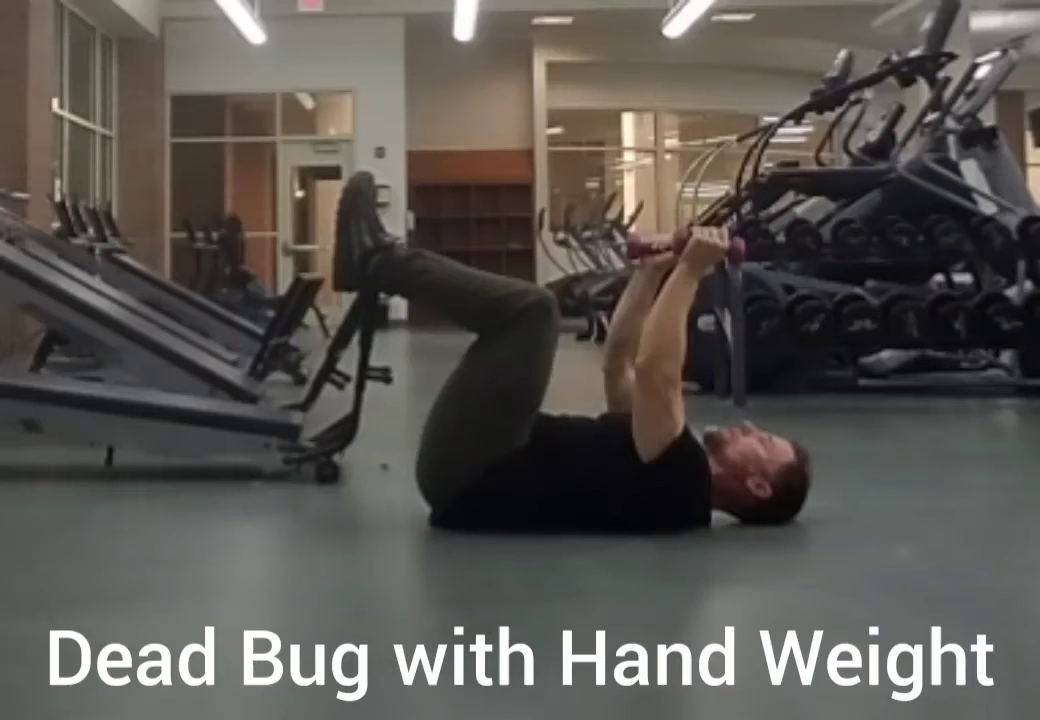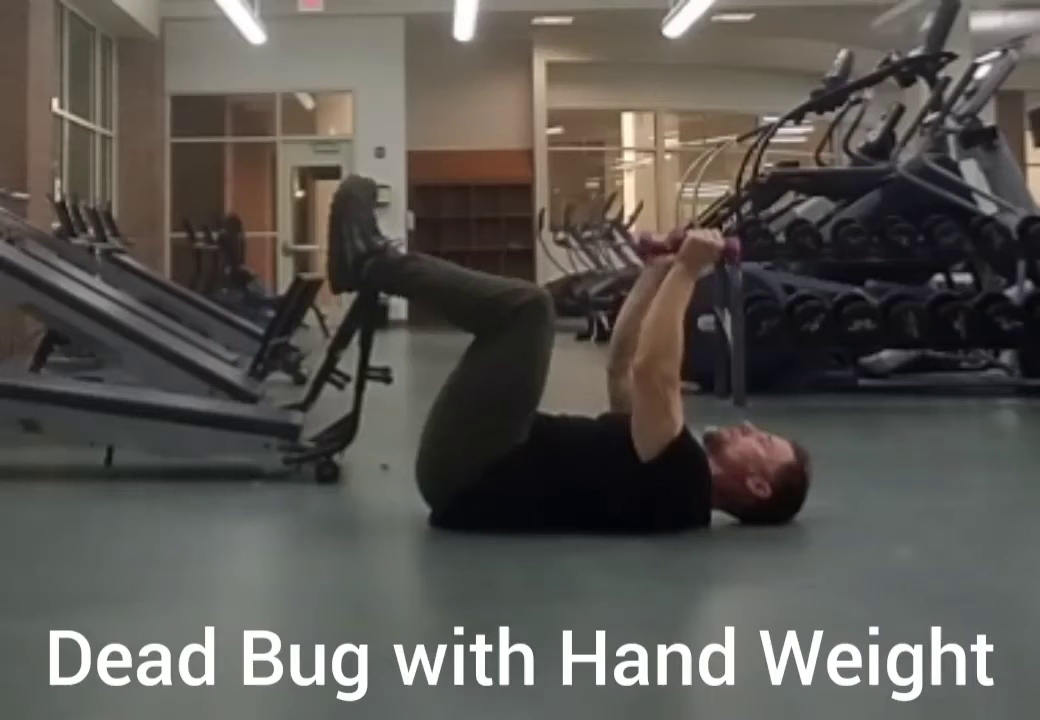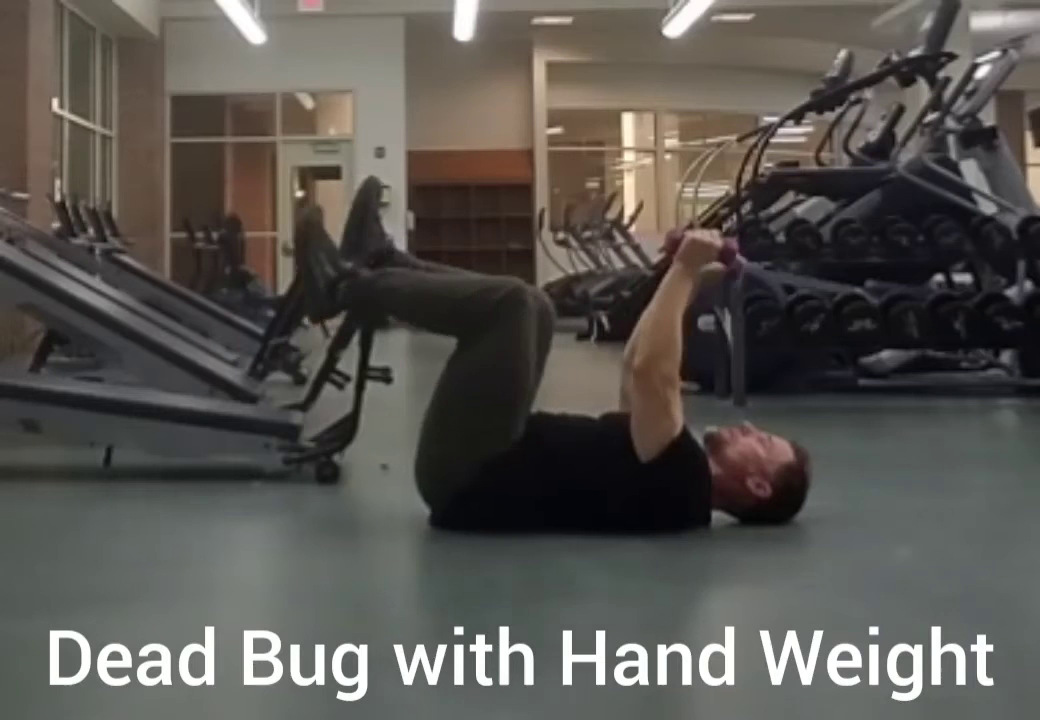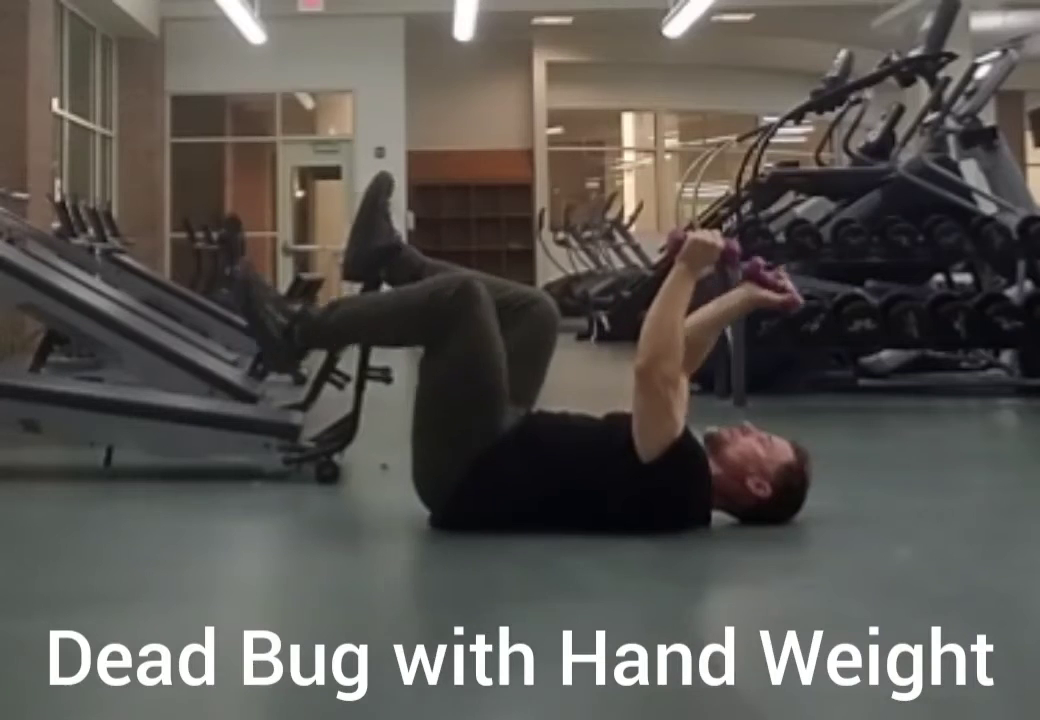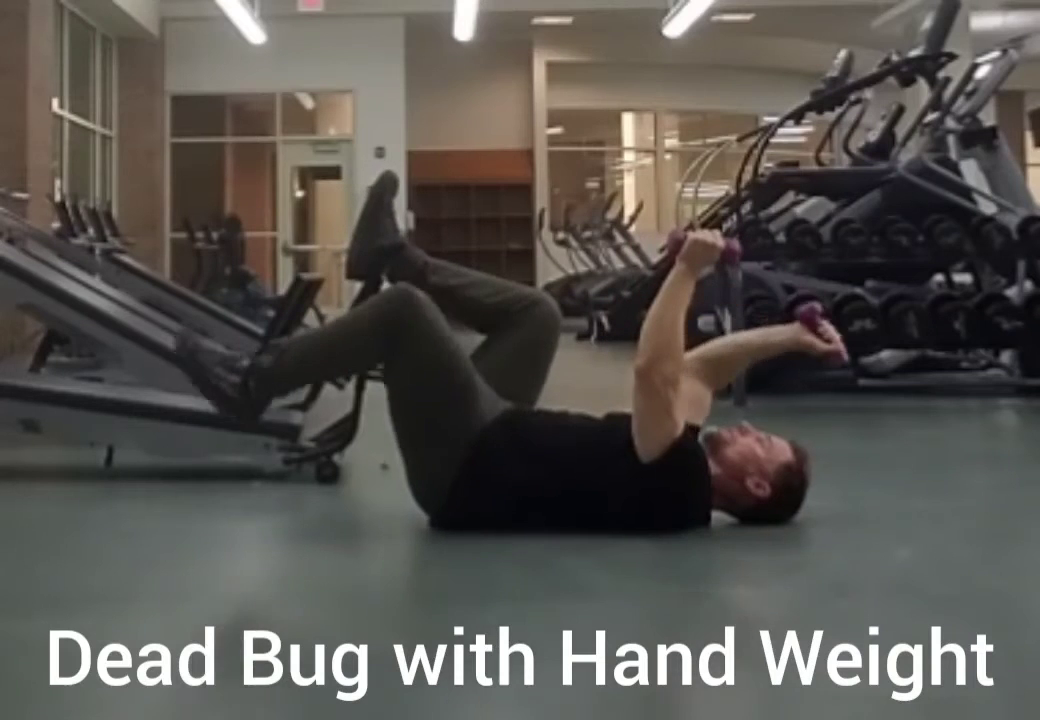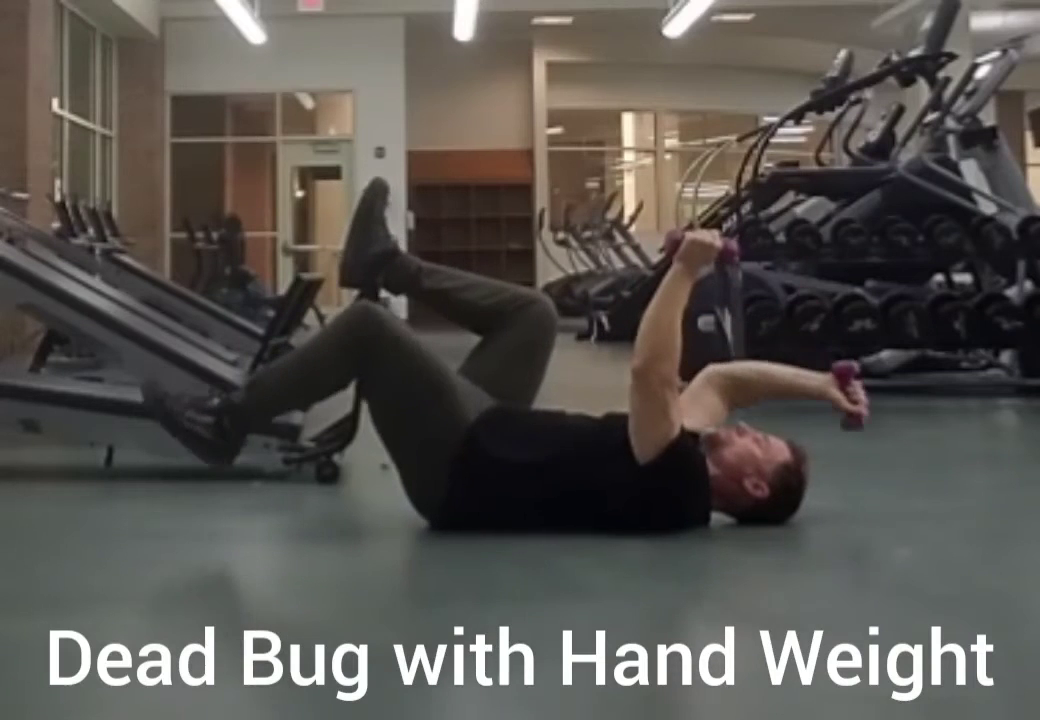
dt=0.2s
person 1, frame 1
left shoulder: (682, 482)
right shoulder: (675, 460)
left elbow: (656, 374)
right elbow: (620, 361)
left wrist: (690, 273)
right wrist: (649, 274)
left hip: (467, 481)
right hip: (479, 476)
left knee: (531, 309)
right knee: (526, 314)
left ankle: (374, 262)
right ankle: (383, 259)
person 1, frame 2
left shoulder: (681, 482)
right shoulder: (679, 466)
left elbow: (654, 374)
right elbow: (622, 362)
left wrist: (686, 272)
right wrist: (658, 271)
left hip: (467, 479)
right hip: (479, 473)
left knee: (528, 306)
right knee: (525, 312)
left ankle: (368, 264)
right ankle: (377, 261)
person 1, frame 3
left shoulder: (680, 481)
right shoulder: (684, 464)
left elbow: (649, 372)
right elbow: (633, 362)
left wrist: (682, 270)
right wrist: (680, 274)
left hip: (469, 477)
right hip: (501, 463)
left knee: (508, 302)
right knee: (523, 310)
left ankle: (348, 283)
right ankle: (377, 260)
person 1, frame 4
left shoulder: (679, 484)
right shoulder: (683, 464)
left elbow: (653, 372)
right elbow: (671, 359)
left wrist: (686, 270)
right wrist: (746, 297)
left hip: (472, 475)
right hip: (496, 456)
left knee: (464, 296)
right knee: (534, 310)
left ankle: (293, 329)
right ankle: (389, 259)
person 1, frame 5
left shoulder: (679, 485)
right shoulder: (687, 460)
left elbow: (654, 373)
right elbow: (700, 362)
left wrist: (687, 271)
right wrist: (795, 335)
left hip: (468, 473)
right hip: (493, 447)
left knee: (404, 309)
right knee: (536, 311)
left ankle: (250, 385)
right ankle: (393, 257)
person 1, frame 6
left shoulder: (677, 488)
right shoulder: (693, 462)
left elbow: (650, 375)
right elbow: (718, 378)
left wrist: (684, 270)
right wrist: (820, 383)
left hip: (462, 469)
right hip: (489, 442)
left knee: (367, 326)
right knee: (533, 312)
left ankle: (224, 424)
right ankle: (386, 265)
